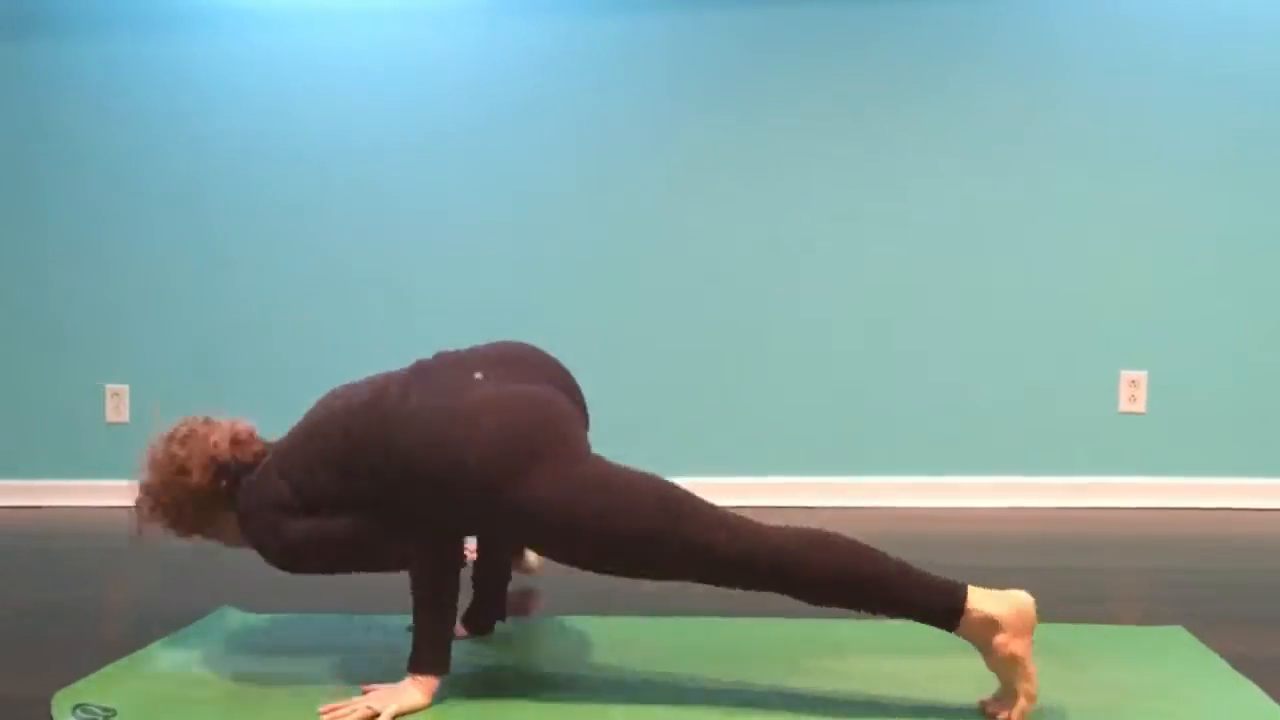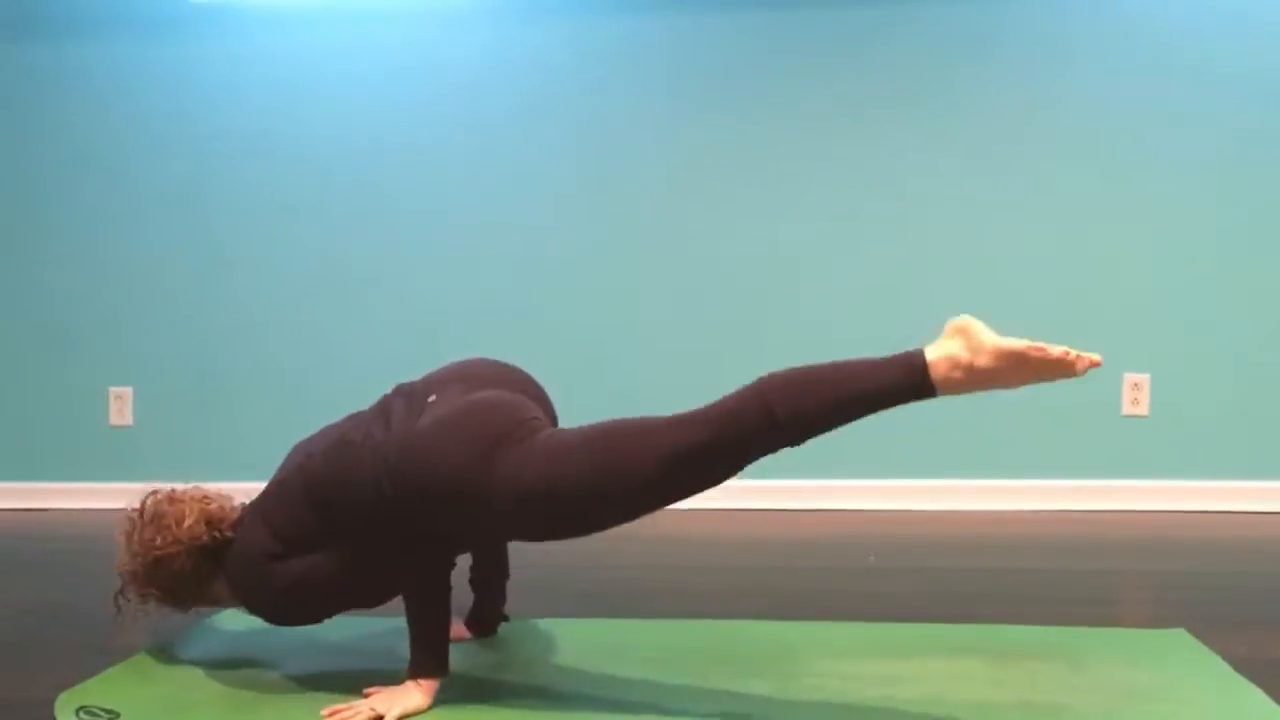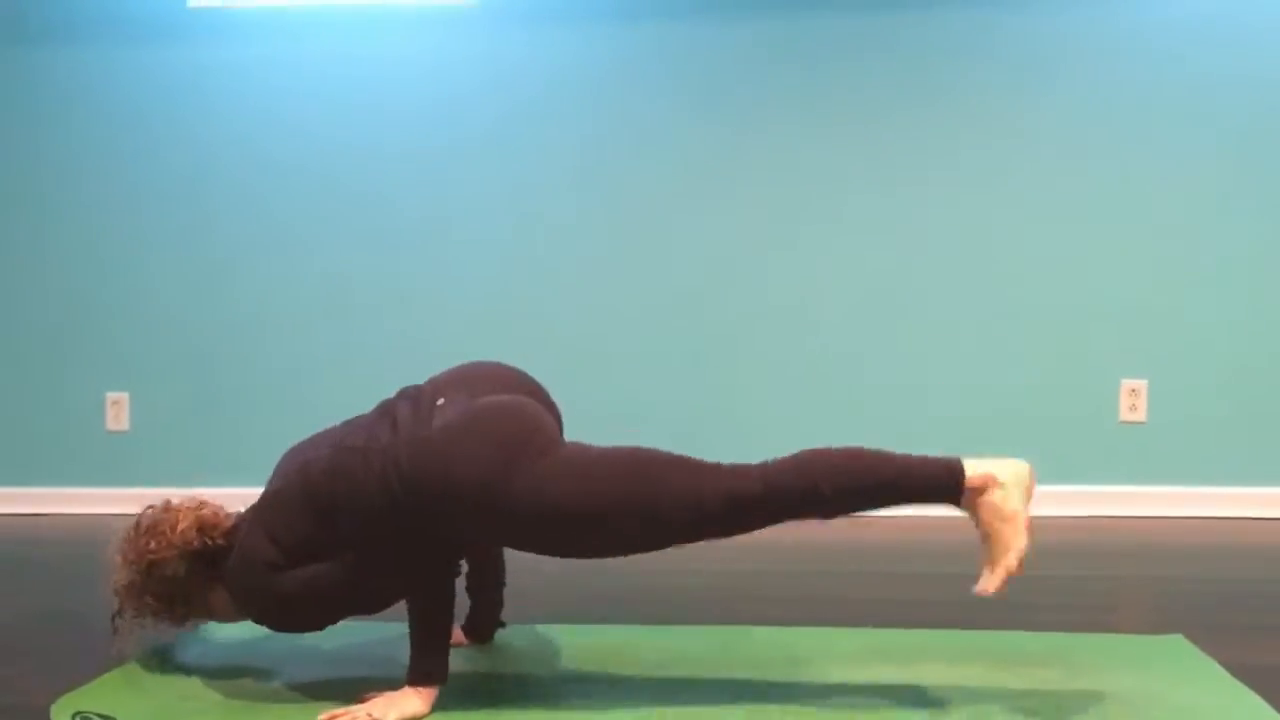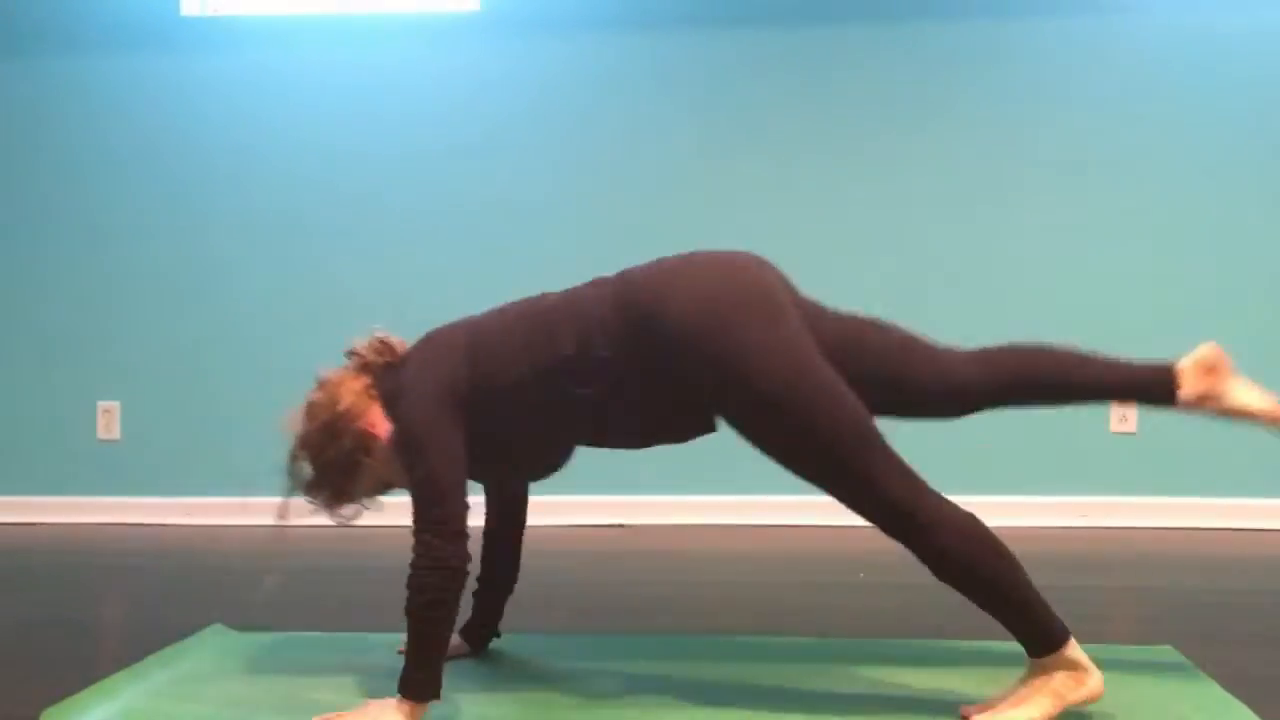
dt=0.3s
person 1, frame 1
left shoulder: (265, 518)
right shoulder: (296, 462)
left elbow: (420, 550)
right wrist: (480, 612)
left hip: (505, 451)
right hip: (523, 373)
left knee: (741, 547)
left ankle: (981, 610)
person 1, frame 2
left shoulder: (262, 577)
right shoulder: (277, 511)
left elbow: (414, 557)
right wrist: (481, 613)
left hip: (475, 463)
right hip: (480, 387)
left knee: (712, 438)
left ankle: (945, 363)
person 1, frame 3
left shoulder: (260, 579)
right shoulder: (275, 509)
left elbow: (411, 563)
right wrist: (478, 621)
left hip: (483, 467)
right hip: (487, 390)
left knee: (748, 492)
left ankle: (973, 483)
person 1, frame 4
left shoulder: (422, 399)
right shoulder: (458, 386)
left elbow: (436, 539)
right elbow: (505, 498)
right wrist: (478, 626)
left hip: (707, 325)
right hip: (726, 296)
left knee: (895, 497)
right knee: (962, 382)
right ankle: (1185, 380)
